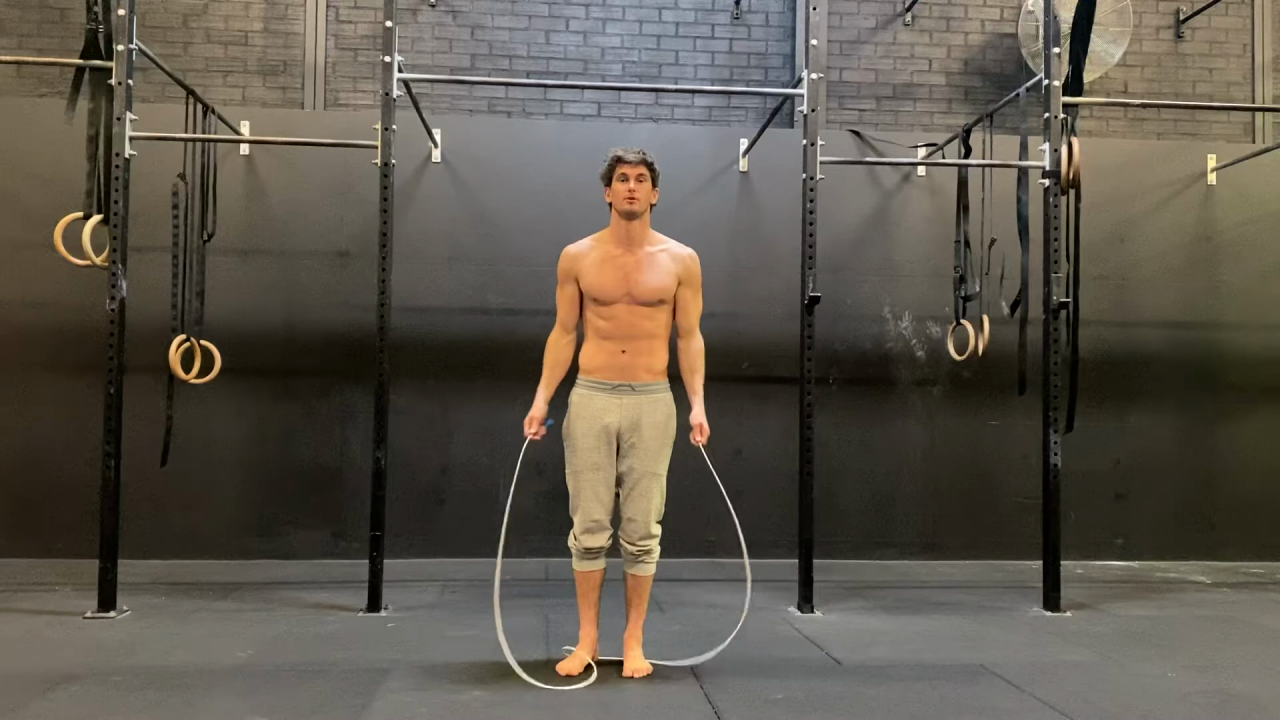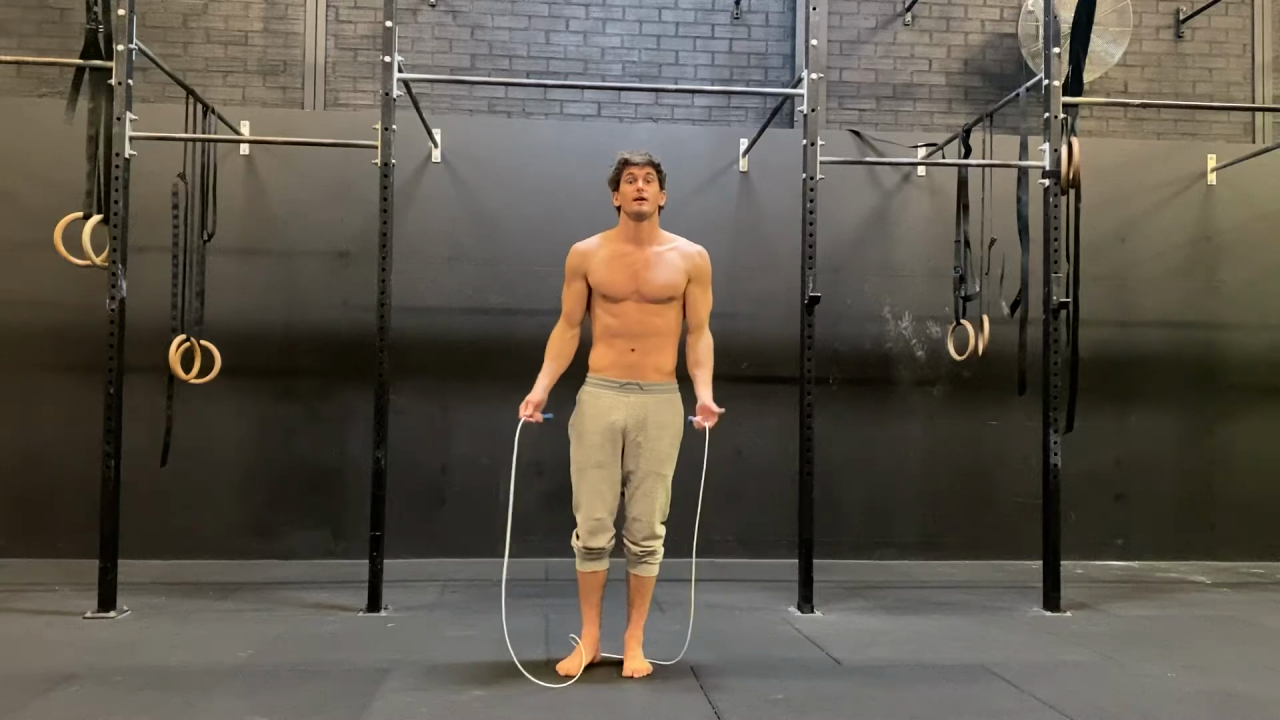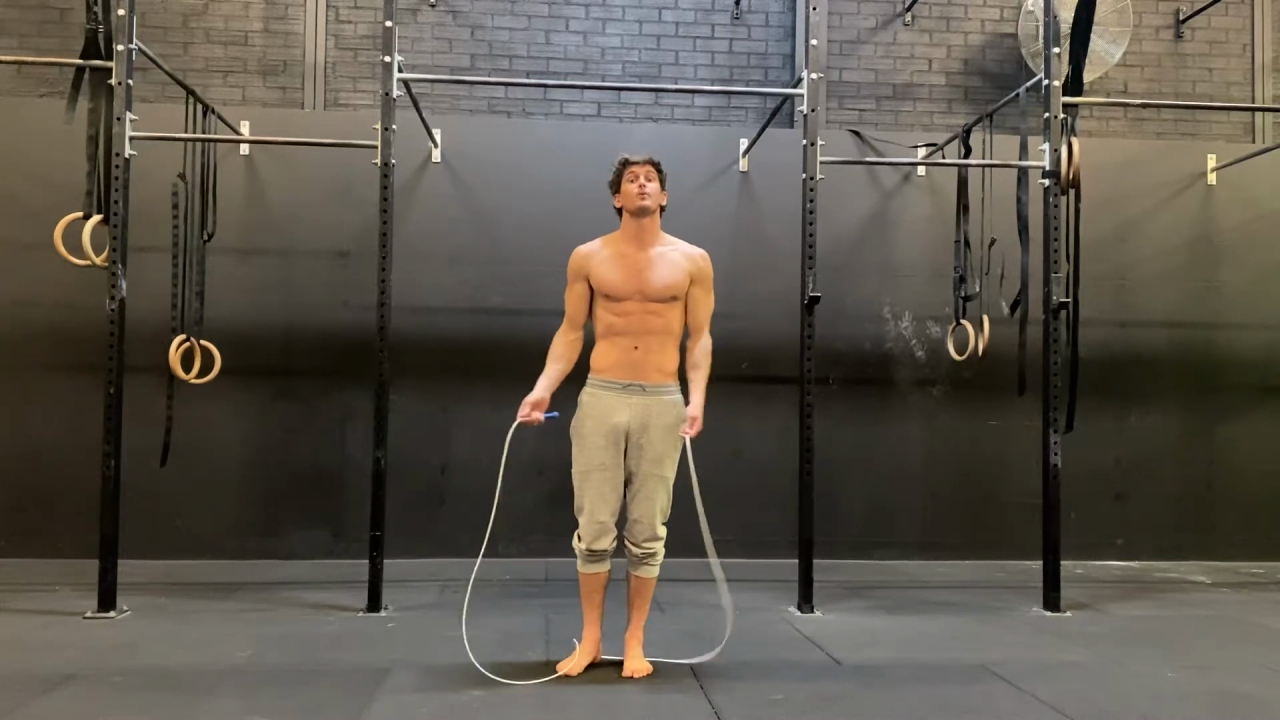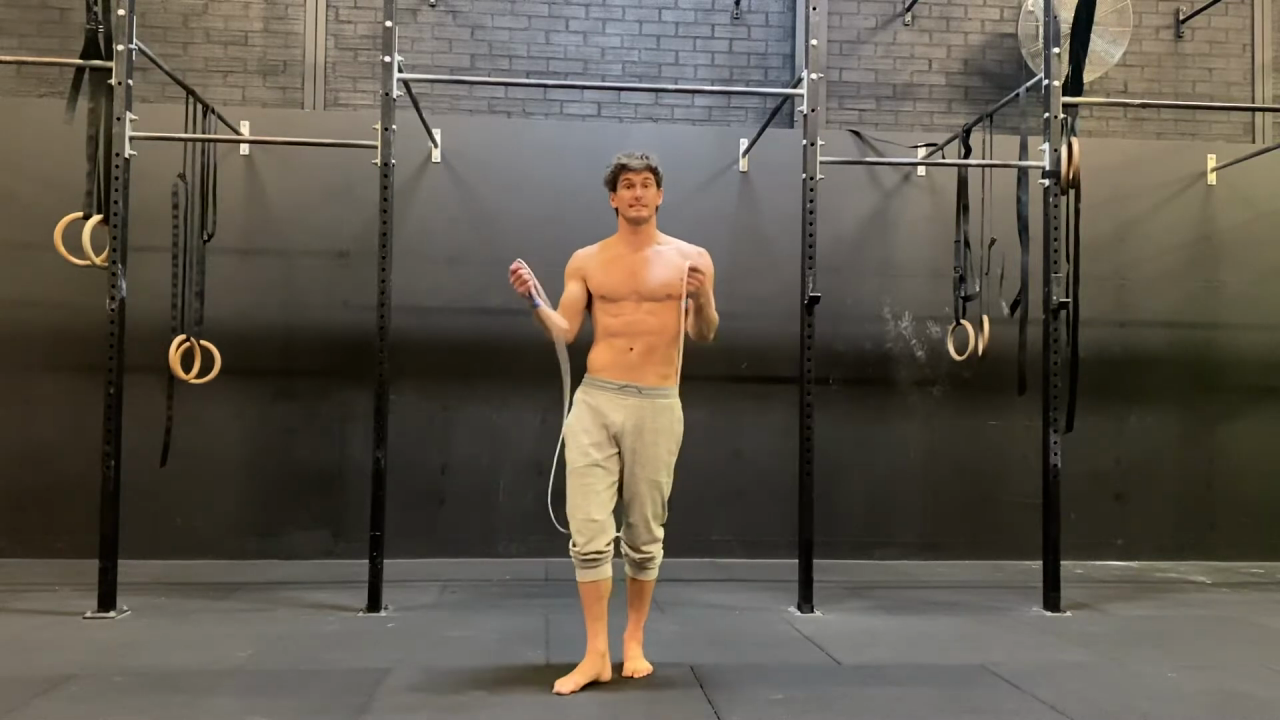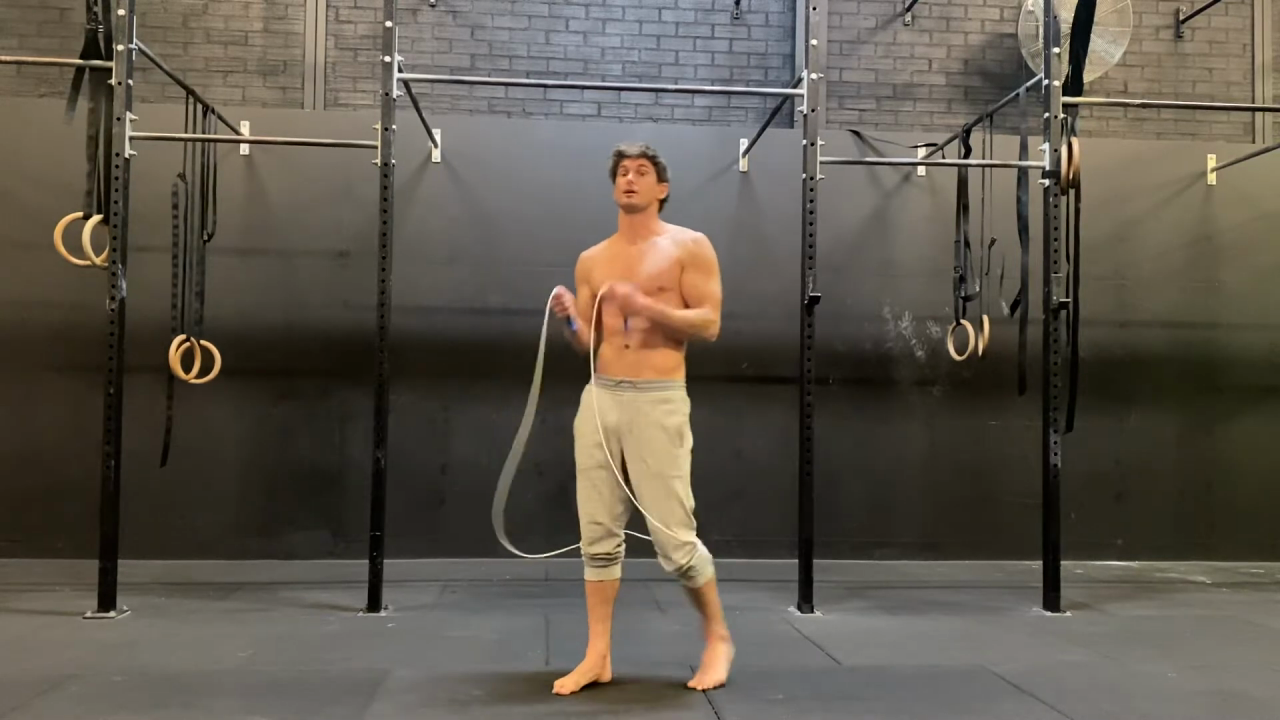
dt=0.7s
person 1, frame 1
left shoulder: (681, 260)
right shoulder: (577, 257)
left elbow: (689, 336)
right elbow: (564, 333)
left wrist: (698, 404)
right wrist: (541, 399)
left hip: (652, 401)
right hip: (590, 399)
left knee: (641, 529)
right knee: (588, 525)
left ankle: (633, 641)
right ankle: (587, 638)
person 1, frame 2
left shoulder: (690, 258)
right shoulder: (586, 254)
left elbow: (699, 332)
right elbow: (567, 327)
left wrist: (703, 392)
right wrist: (541, 387)
left hip: (660, 402)
right hip: (599, 398)
left knee: (646, 529)
right knee: (592, 525)
left ankle: (634, 641)
right ankle: (589, 637)
person 1, frame 3
left shoulder: (692, 260)
right shoulder: (587, 257)
left elbow: (700, 337)
right elbow: (571, 332)
left wrist: (698, 398)
right wrist: (543, 388)
left hip: (662, 403)
right hip: (600, 399)
left knee: (648, 531)
right knee: (594, 527)
left ankle: (634, 641)
right ankle: (591, 639)
person 1, frame 4
left shoulder: (691, 257)
right shoulder: (586, 259)
left elbow: (704, 334)
right elbow: (564, 332)
left wrist: (703, 299)
right wrist: (533, 299)
left hip: (656, 406)
right hip: (595, 401)
left knee: (644, 533)
right knee: (589, 530)
left ankle: (634, 640)
right ankle: (596, 653)
person 1, frame 5
left shoulder: (689, 246)
right shoulder: (592, 260)
left elbow: (709, 324)
right elbow: (587, 343)
left wrist: (648, 307)
right wrist: (570, 318)
left hip: (660, 402)
right hip: (599, 400)
left knee: (673, 536)
right knee: (599, 534)
left ankle: (717, 634)
right ankle: (597, 655)
